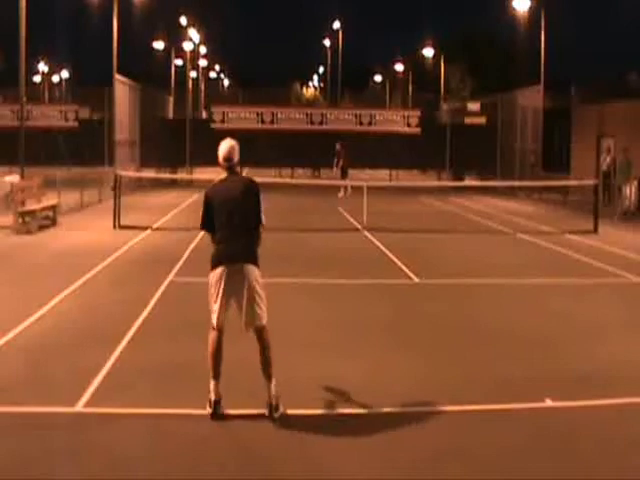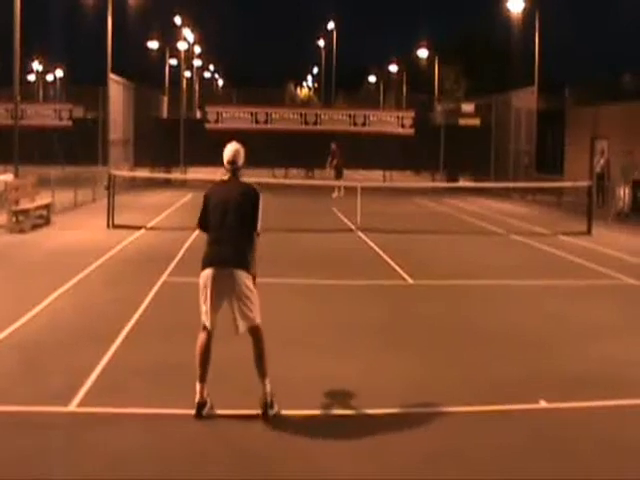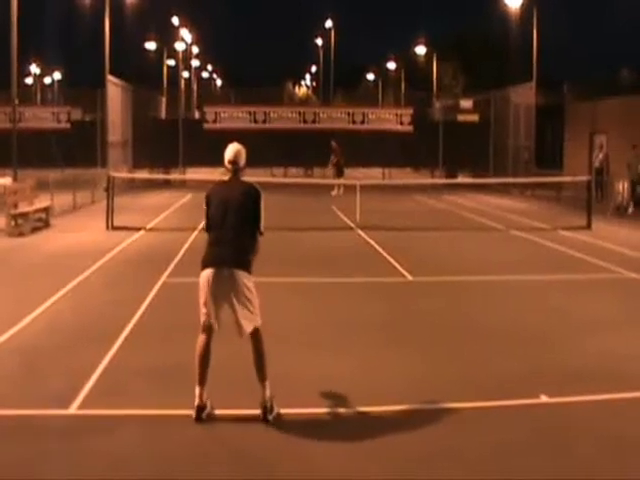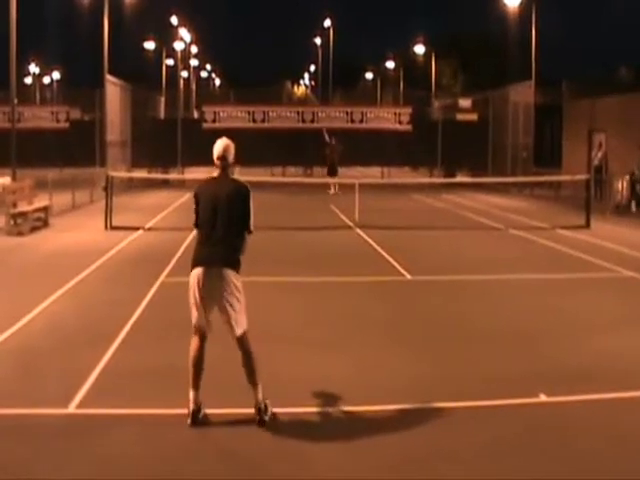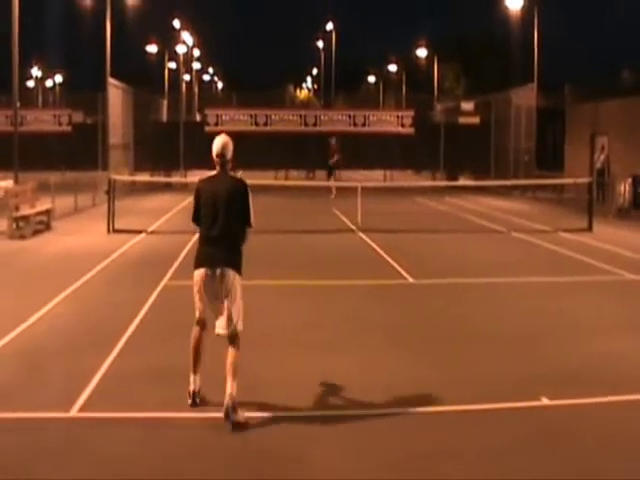
dt=0.5s
person 1, frame 1
left shoulder: (212, 192)
right shoulder: (251, 186)
left elbow: (210, 233)
right elbow: (258, 230)
left hip: (220, 263)
right hip: (247, 262)
left knee: (216, 328)
right knee: (261, 330)
left ankle: (215, 394)
right ankle: (272, 396)
person 1, frame 2
left shoulder: (211, 192)
right shoulder: (251, 193)
left elbow: (206, 230)
right elbow: (253, 236)
right wrist: (251, 267)
left hip: (210, 265)
right hip: (237, 267)
left knee: (206, 330)
right knee: (255, 329)
left ankle: (201, 397)
right ankle: (266, 395)
person 1, frame 3
left shoulder: (213, 192)
right shoulder: (253, 192)
right elbow: (255, 237)
right wrist: (248, 263)
left hip: (210, 265)
right hip: (238, 267)
left knee: (206, 331)
right knee: (255, 332)
left ankle: (200, 400)
right ankle: (266, 400)
person 1, frame 4
left shoulder: (201, 189)
right shoulder: (241, 190)
right elbow: (244, 236)
left hip: (200, 264)
right hip: (227, 266)
left knee: (199, 334)
right knee: (242, 336)
left ankle: (195, 404)
right ankle: (259, 403)
person 1, frame 5
left shoulder: (202, 186)
right shoulder: (240, 187)
left elbow: (199, 224)
right elbow: (244, 232)
left hip: (203, 262)
right hip: (229, 264)
left knee: (200, 323)
right knee: (232, 336)
left ankle: (194, 386)
right ankle: (230, 401)
